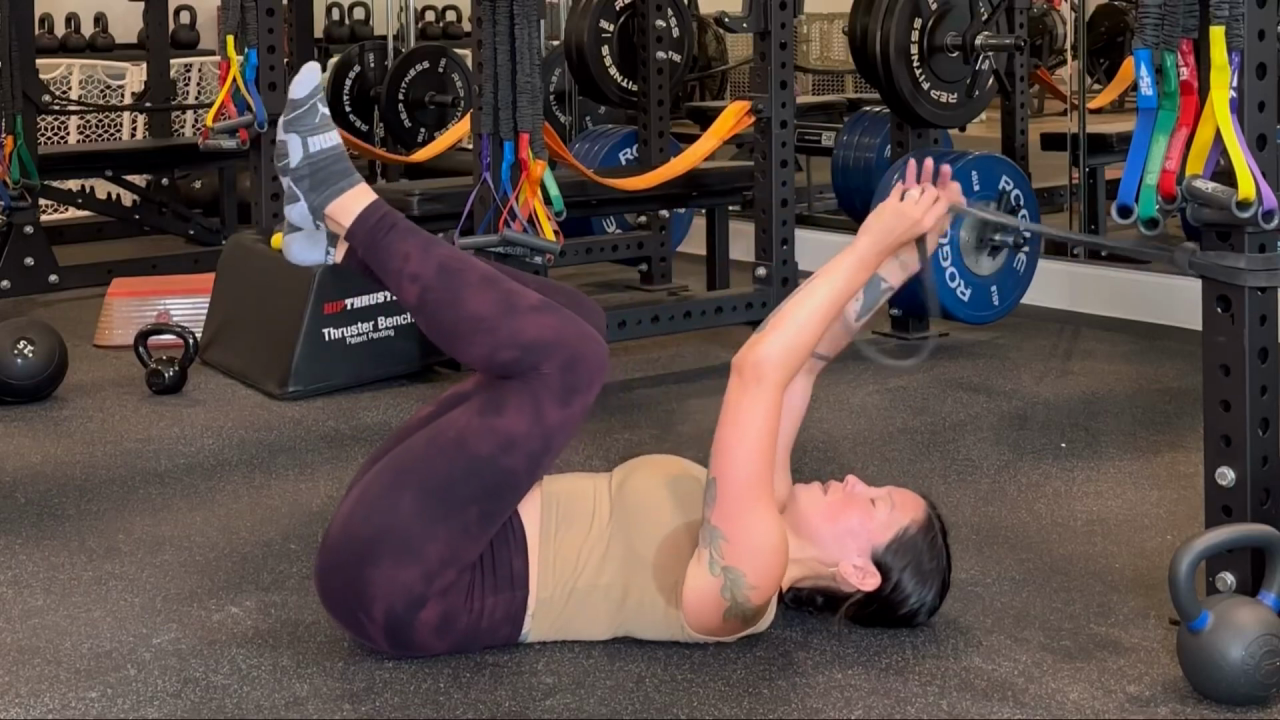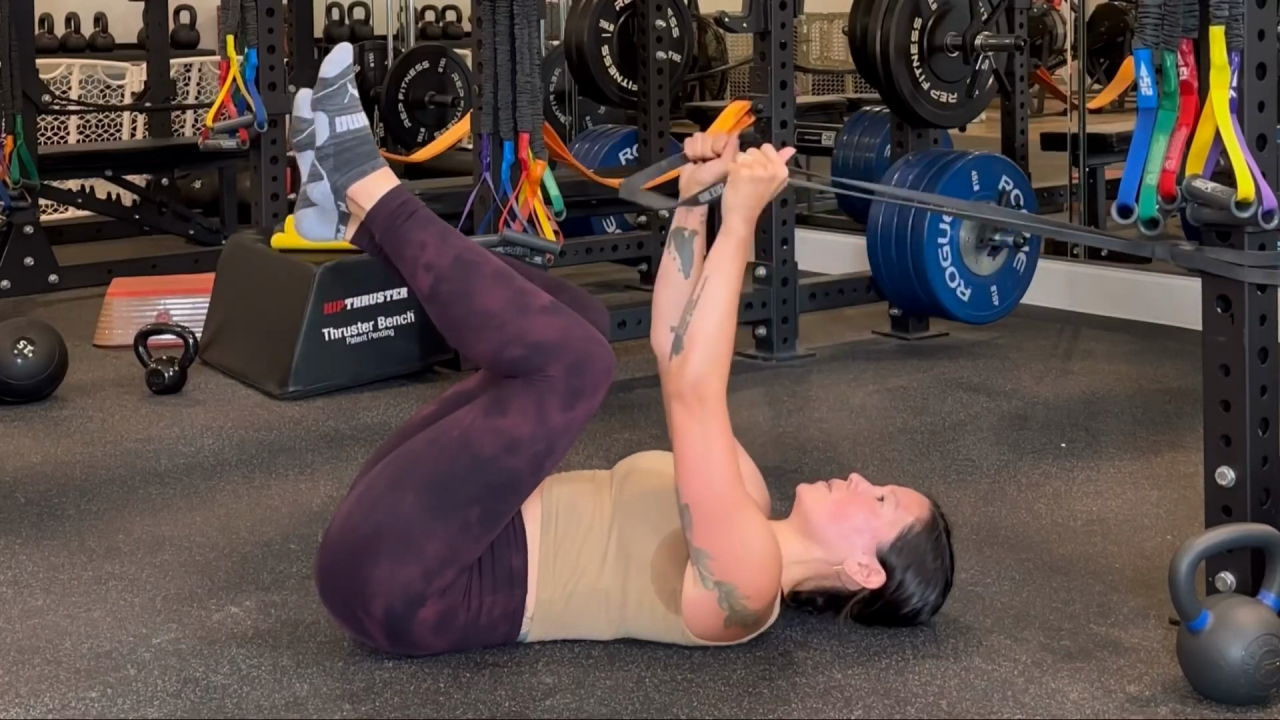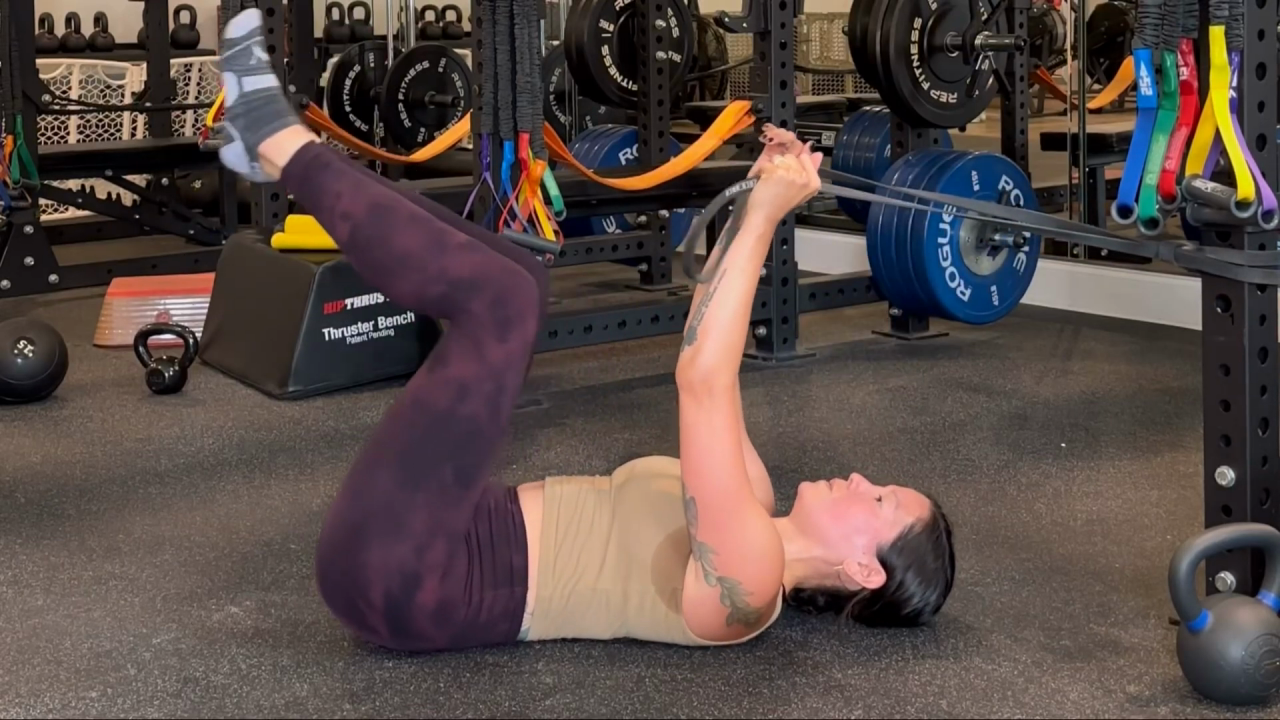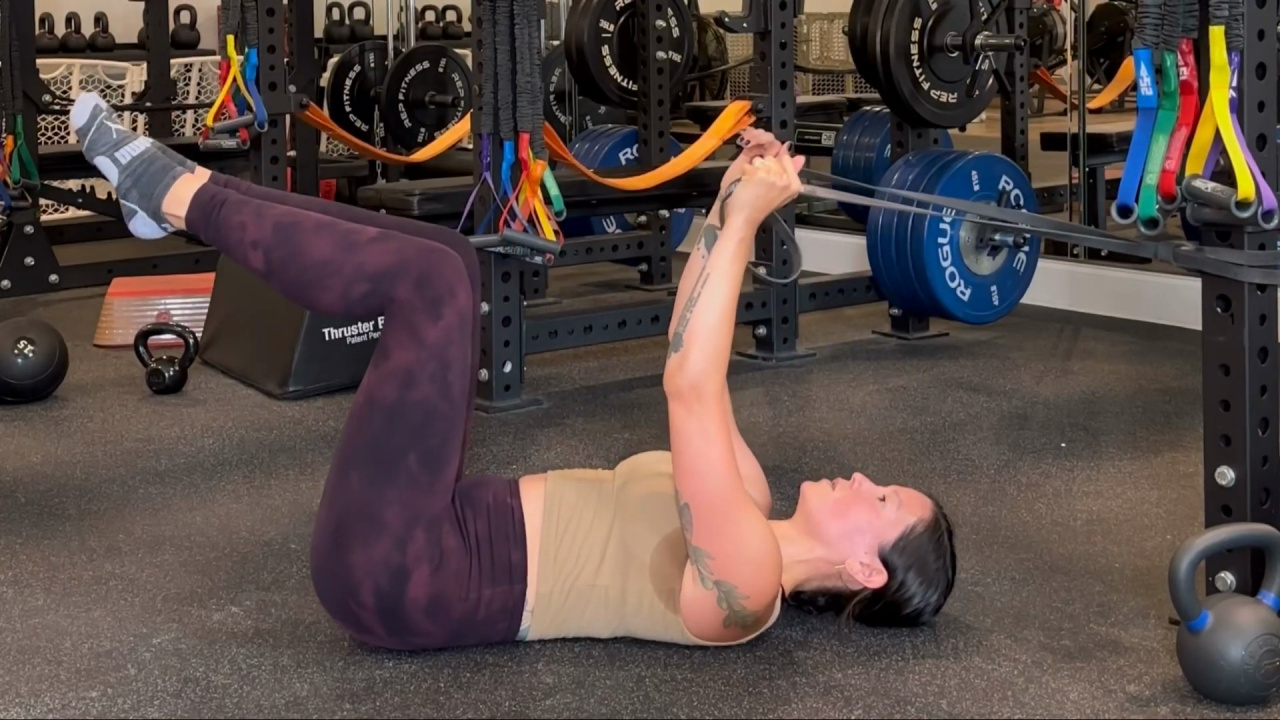
dt=1s
person 1, frame 1
left shoulder: (747, 580)
right shoulder: (764, 519)
left elbow: (758, 371)
right elbow: (795, 361)
left wrist: (872, 248)
right wrist: (890, 266)
left hip: (395, 579)
right hip: (412, 530)
left knee: (564, 352)
right knee: (568, 320)
left ankle: (345, 203)
right ankle: (342, 243)
person 1, frame 2
left shoulder: (746, 583)
right shoulder: (749, 516)
left elbow: (692, 394)
right elbow: (677, 351)
left wrist: (741, 223)
right wrist: (691, 207)
left hip: (393, 573)
right hip: (421, 521)
left knee: (572, 356)
right knee: (571, 320)
left ankle: (368, 187)
right ankle: (354, 211)
person 1, frame 3
left shoulder: (743, 582)
right shoulder: (749, 510)
left elbow: (703, 382)
right elbow: (707, 361)
left wrist: (763, 219)
right wrist: (758, 203)
left hip: (397, 577)
right hip: (452, 542)
left knee: (495, 295)
right knee: (515, 281)
left ankle: (283, 144)
right ankle: (290, 150)
person 1, frame 4
left shoulder: (742, 586)
right shoulder: (749, 511)
left elbow: (688, 391)
right elbow: (697, 365)
left wrist: (742, 221)
right wrist: (730, 208)
left hip: (395, 577)
right hip: (441, 530)
left knee: (427, 278)
right knee: (443, 260)
left ankle: (180, 197)
right ankle: (184, 187)
